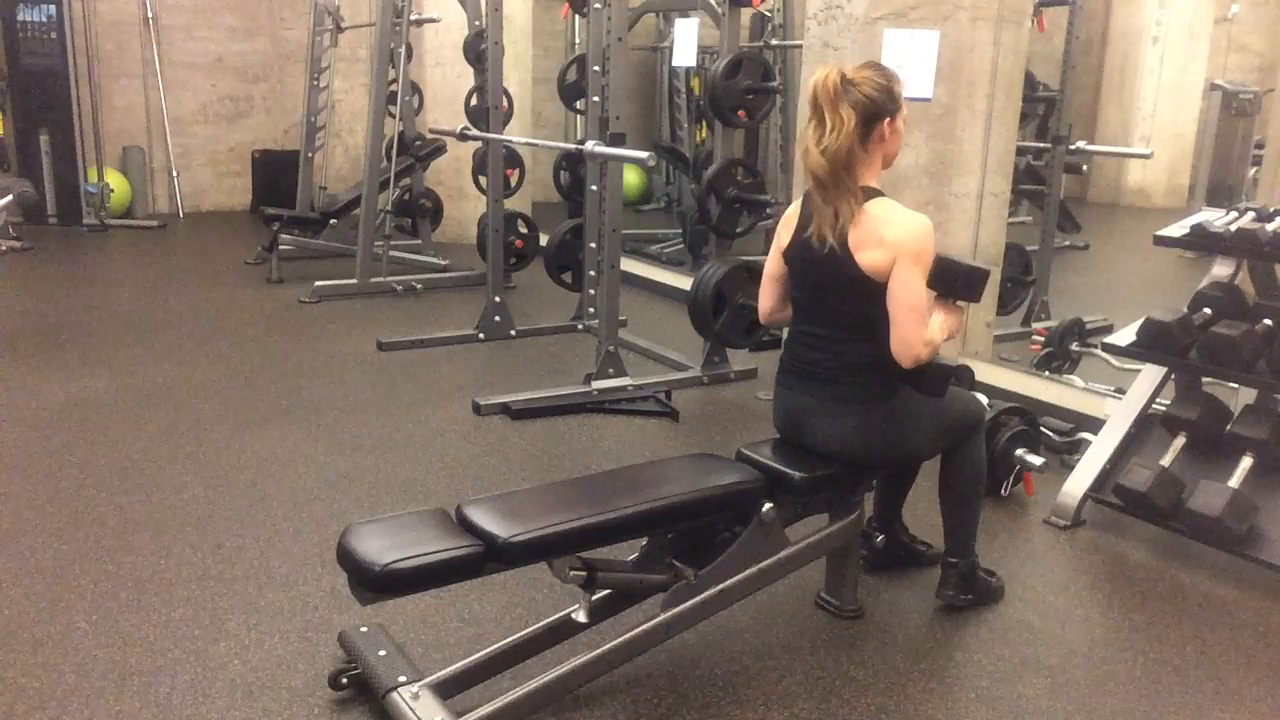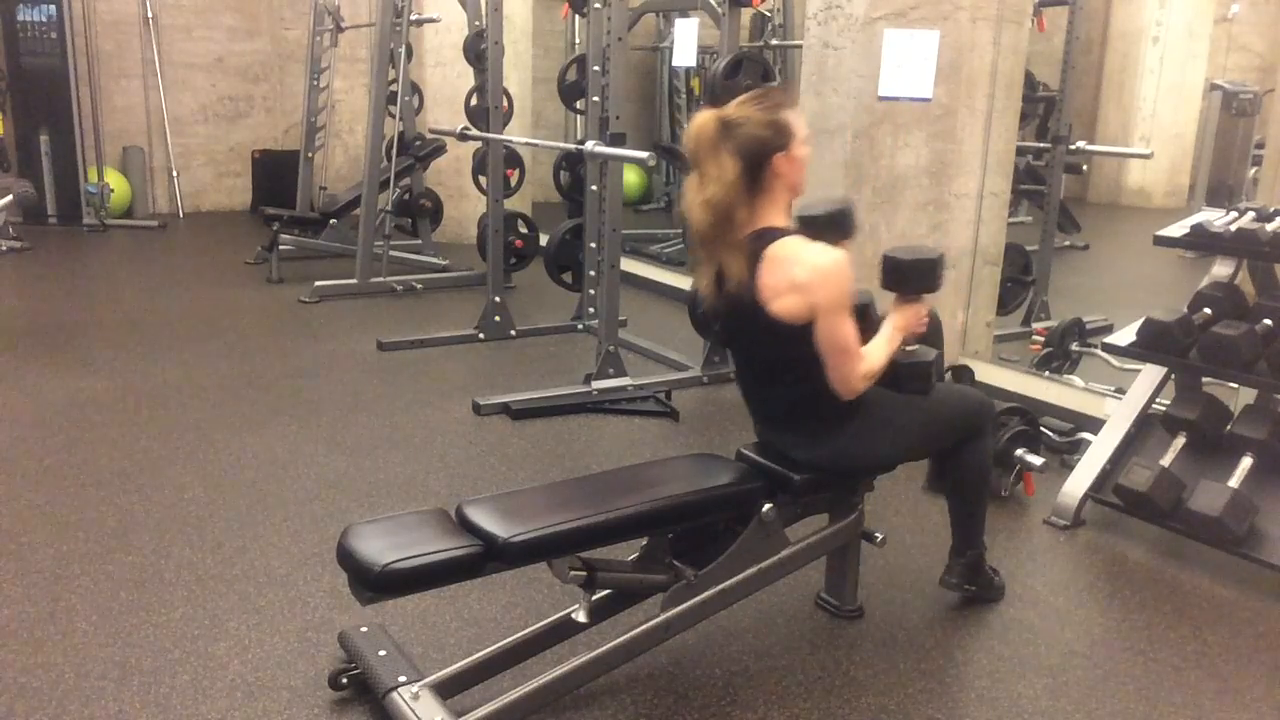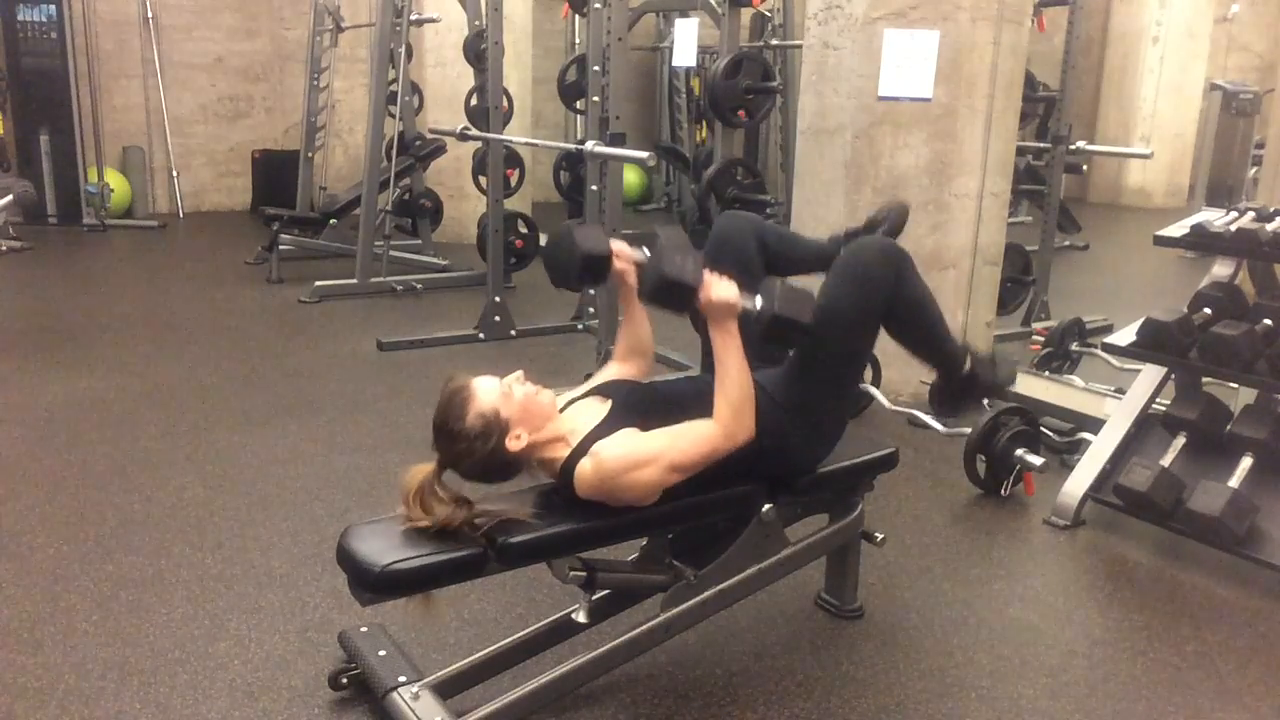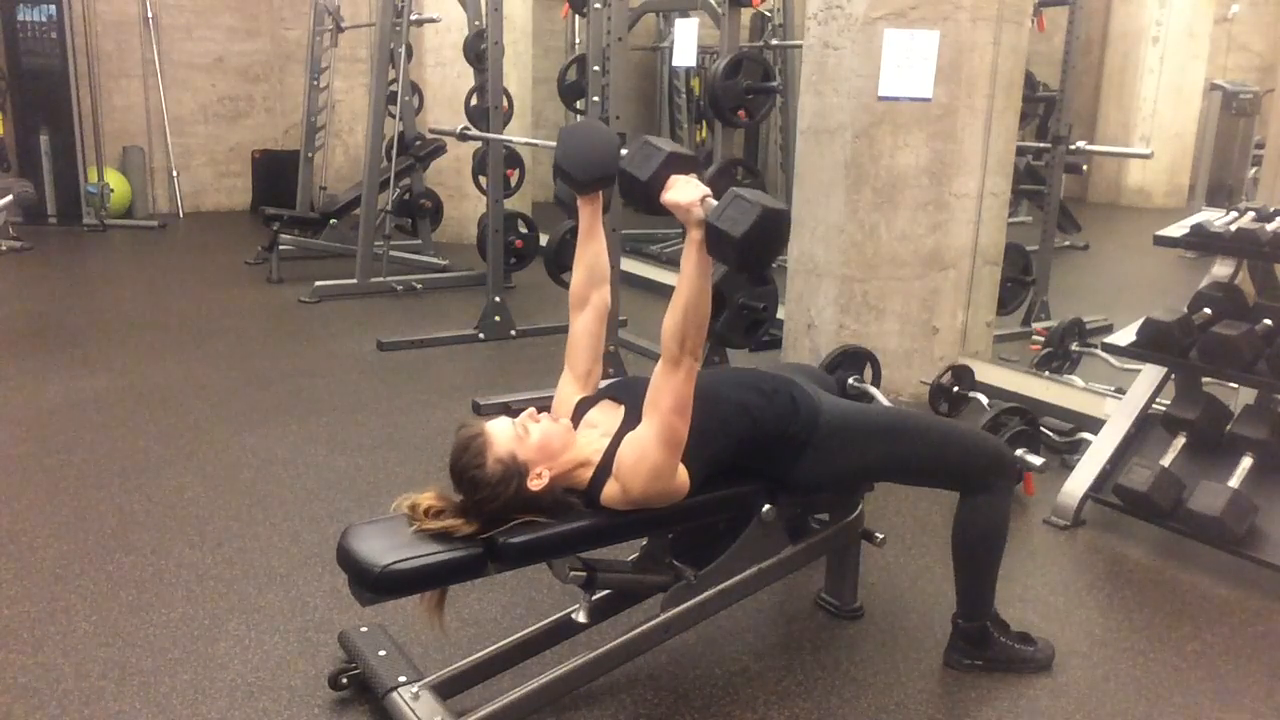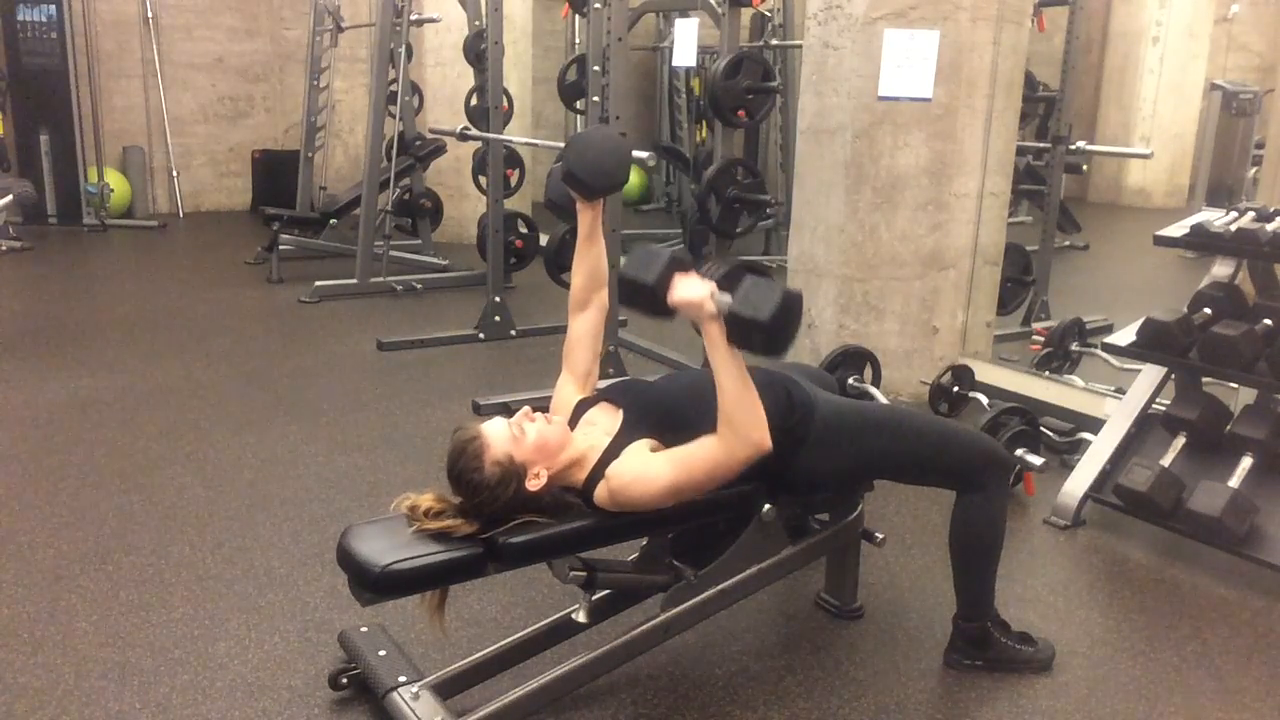
dt=1s
person 1, frame 1
left shoulder: (797, 211)
right shoulder: (904, 228)
left elbow: (769, 311)
right elbow: (909, 351)
right wrist: (945, 321)
left hip: (792, 409)
right hip: (855, 424)
left knee: (920, 403)
right knee: (967, 414)
left ankle: (886, 533)
right ankle: (961, 572)
person 1, frame 2
left shoulder: (717, 246)
right shoulder: (815, 263)
right elbow: (852, 381)
right wrist: (898, 327)
left hip: (775, 424)
right hip: (831, 437)
left knee: (916, 308)
right knee: (978, 409)
left ankle: (945, 467)
right ankle: (968, 563)
person 1, frame 3
left shoulder: (563, 415)
right shoulder: (606, 468)
left elbow: (634, 361)
right elbow: (737, 431)
left wrist: (627, 290)
right wrist: (723, 323)
left hip: (743, 390)
right hip: (784, 425)
left knee: (735, 230)
right knee: (881, 259)
left ankle: (842, 258)
right ankle: (960, 377)
person 1, frame 4
left shoulder: (574, 412)
right shoulder: (634, 475)
left elbow: (589, 307)
right elbow: (682, 355)
left wrist: (589, 205)
right wrist: (696, 232)
right hip: (803, 437)
left knee: (824, 374)
right knee: (993, 465)
right ankle: (976, 634)
person 1, frame 5
left shoulder: (570, 411)
right shoulder: (623, 480)
left elbow: (588, 309)
right elbow: (751, 443)
left wrist: (589, 210)
right wrist: (711, 324)
right hip: (801, 435)
right knee: (989, 463)
right ankle: (976, 635)
